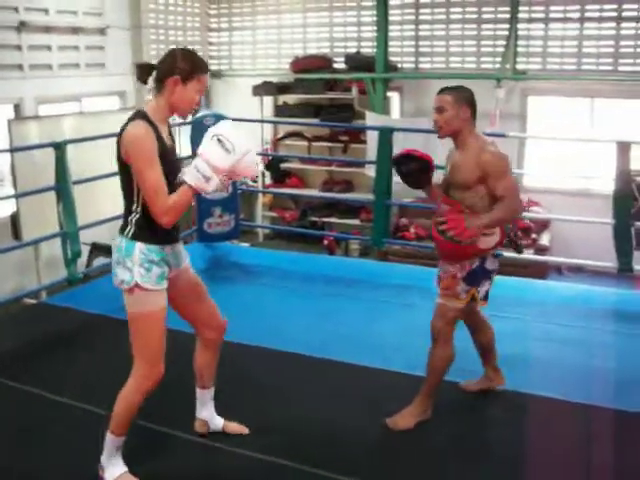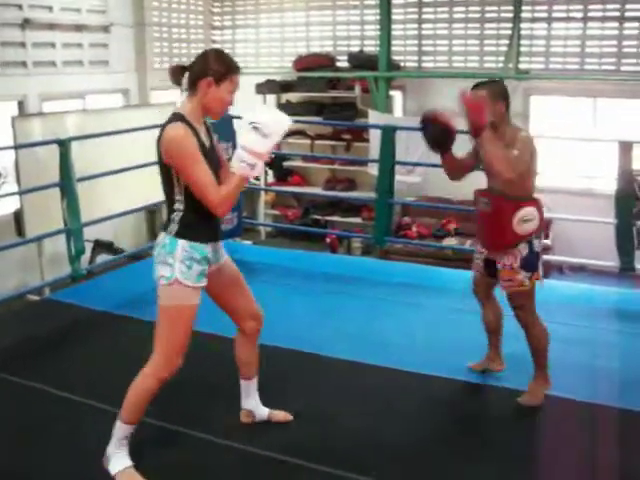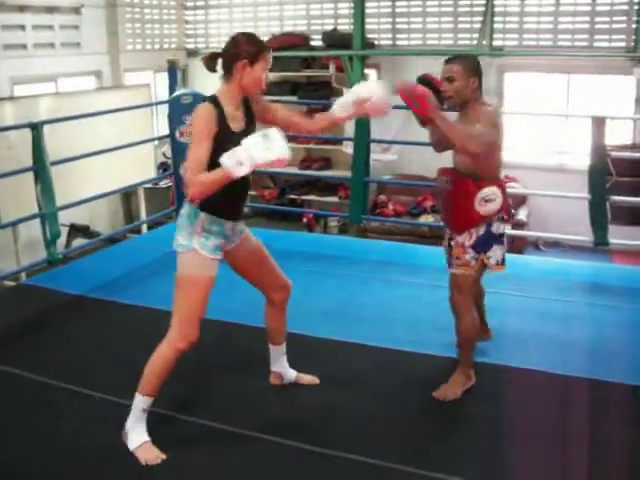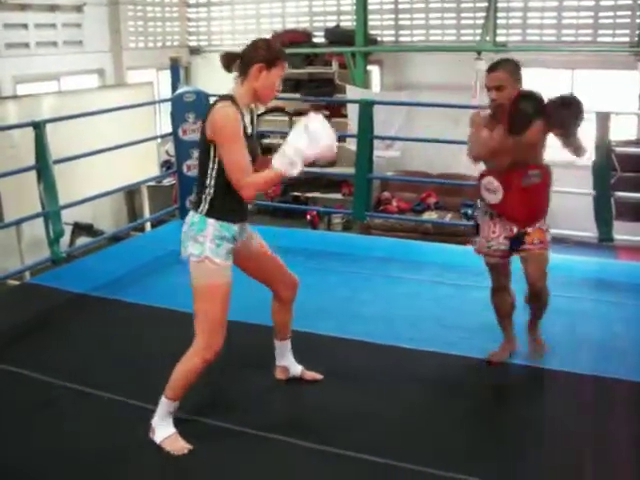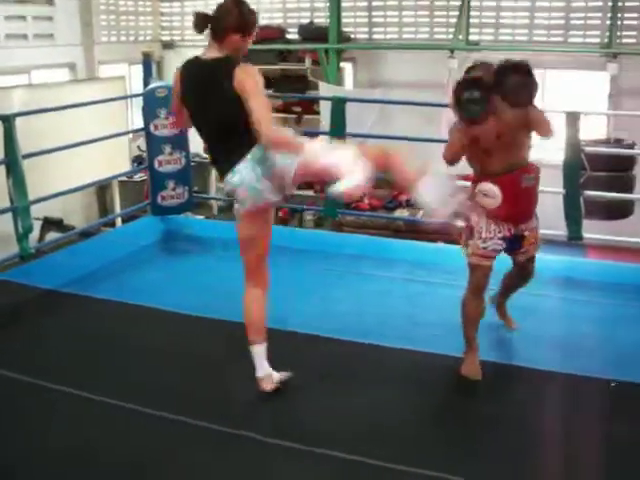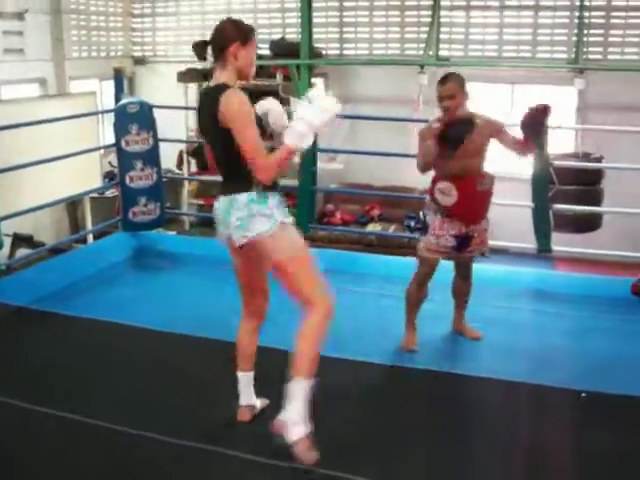
dt=0.5s
person 1, frame 1
left shoulder: (164, 126)
right shoulder: (138, 131)
right elbow: (164, 212)
left wrist: (220, 169)
right wrist: (207, 168)
left hip: (170, 251)
right hip: (140, 257)
left knee: (212, 328)
right knee: (149, 373)
left ankle: (206, 417)
person 1, frame 2
left shoulder: (202, 126)
right shoulder: (177, 133)
left elbow: (226, 180)
right elbow: (219, 202)
left wrist: (255, 149)
right wrist: (251, 157)
left hip: (209, 248)
right hip: (182, 253)
left knee: (251, 321)
right knee: (165, 364)
left ankle: (251, 407)
person 1, frame 3
left shoulder: (251, 106)
right shoulder: (206, 113)
left elbow: (305, 125)
right elbow: (194, 189)
left wrist: (352, 104)
right wrist: (242, 161)
left hip: (232, 224)
right hip: (201, 228)
left knee: (279, 291)
right knee: (183, 337)
left ankle: (280, 370)
right ankle: (135, 425)
person 1, frame 4
left shoulder: (236, 112)
right shoulder: (226, 113)
left elbow: (247, 174)
right elbow: (247, 187)
left wrist: (290, 150)
right wrist: (294, 158)
left hip: (235, 228)
right hip: (209, 232)
left knee: (286, 286)
right knee: (209, 346)
left ankle: (285, 365)
right ankle: (161, 422)
person 1, frame 5
left shoulder: (183, 73)
right shoulder: (243, 73)
left elbow: (179, 121)
right elbow: (268, 130)
right wrist: (326, 156)
left hip: (243, 182)
right hip: (270, 160)
left knee: (256, 279)
right knee: (381, 155)
left ankle: (264, 371)
right ankle: (429, 191)
person 1, frame 6
left shoulder: (210, 97)
right shoulder: (234, 99)
right elbow: (264, 172)
left wrist: (270, 128)
right wrist: (302, 131)
left hip: (230, 212)
right hip: (257, 209)
left knee: (254, 310)
right knee: (319, 306)
left ankle: (246, 402)
right ankle: (294, 418)
person 2, frame 1
left shoulder: (488, 156)
right shoulder: (454, 154)
left elbow: (514, 205)
left wrist: (475, 225)
right wrist: (424, 180)
left hip: (473, 255)
right hip: (455, 251)
left knee: (440, 328)
right knee: (471, 315)
left ankle: (421, 405)
right ankle: (493, 374)
person 2, frame 2
left shoulder: (520, 140)
right shoulder: (485, 142)
left elbow: (508, 174)
right elbow: (456, 172)
left wrist: (482, 130)
right wrist: (443, 148)
left hip: (517, 238)
right hip: (491, 234)
left knee: (524, 313)
right knee: (483, 292)
left ankle: (541, 377)
right ankle: (494, 356)
person 2, frame 3
left shoulder: (488, 115)
right shoulder: (460, 116)
left elbow: (472, 149)
right elbow: (442, 145)
left wrist: (433, 113)
right wrist: (432, 114)
left hip: (479, 218)
right hip: (459, 212)
left knee: (459, 296)
right knee: (467, 281)
left ankle: (463, 372)
right ankle: (482, 328)
person 2, frame 4
left shoulder: (543, 114)
right shoulder: (480, 120)
left elbow: (578, 150)
right elbow: (476, 154)
left wrist: (570, 131)
right wrist: (508, 131)
left hip: (531, 213)
right hip: (494, 211)
left knee: (537, 283)
right knee: (499, 284)
left ankle: (533, 329)
right ankle: (508, 339)
person 2, frame 5
left shoulder: (521, 113)
right shoulder: (466, 123)
left elbow: (546, 130)
right elbow: (450, 157)
left wrist: (526, 102)
right wrist: (467, 122)
left hip: (522, 207)
right hip: (487, 211)
left knee: (525, 270)
right knee: (477, 283)
left ankle: (500, 301)
right ankle: (471, 352)
person 2, frame 6
left shoulder: (486, 125)
right shoulder: (431, 131)
left elbow: (520, 148)
right elbow: (423, 165)
left wrist: (532, 135)
right wrist: (442, 145)
left hip: (473, 210)
right hip: (443, 211)
left knee: (465, 268)
right knee: (424, 272)
left ankle: (459, 320)
right ankle: (410, 326)
